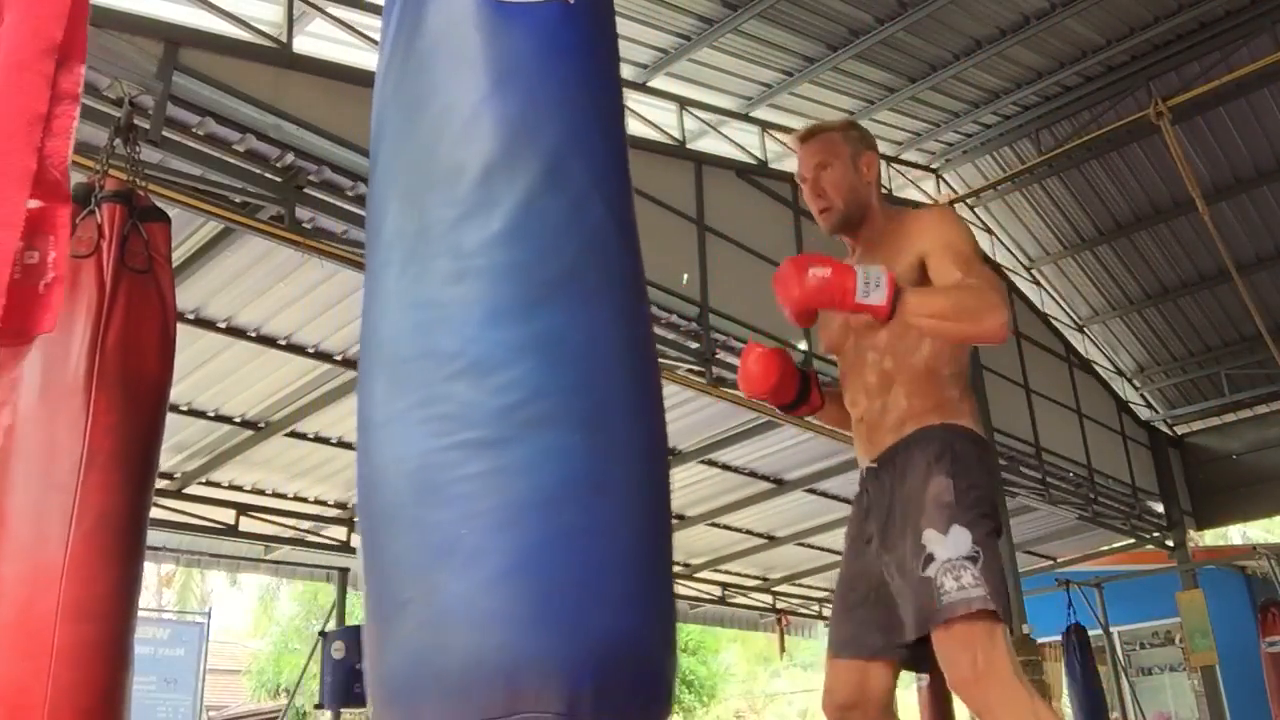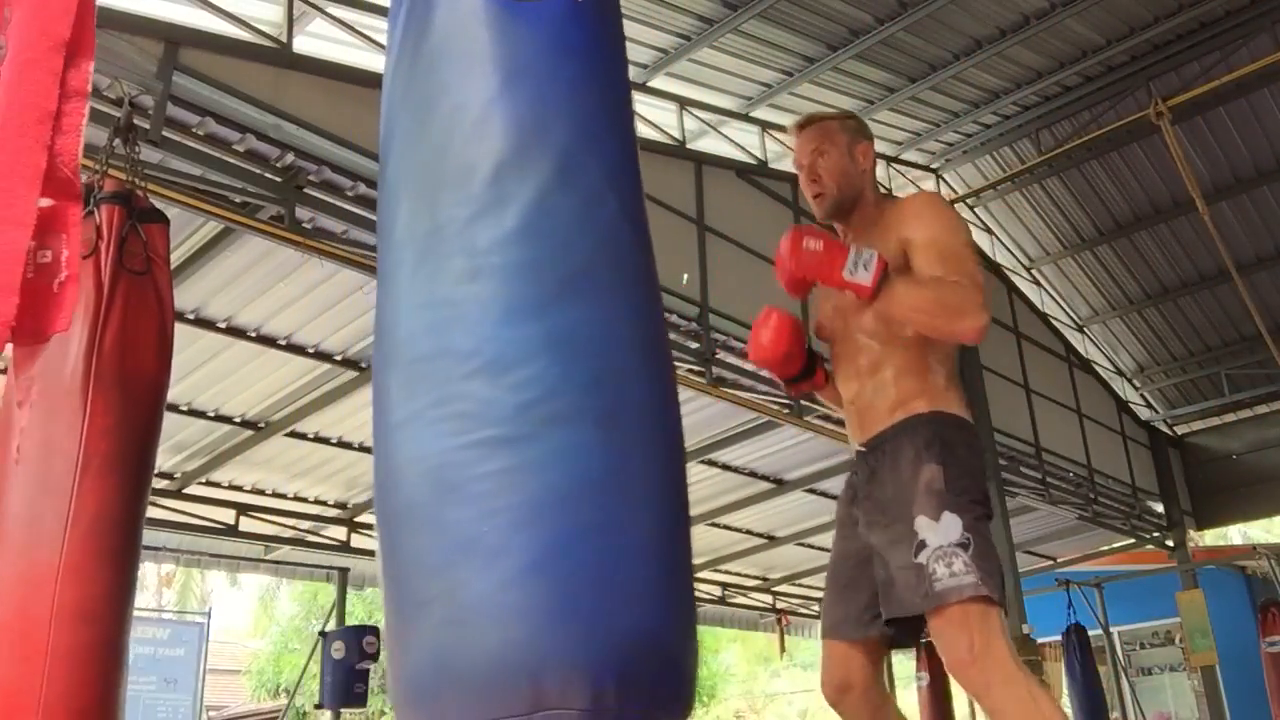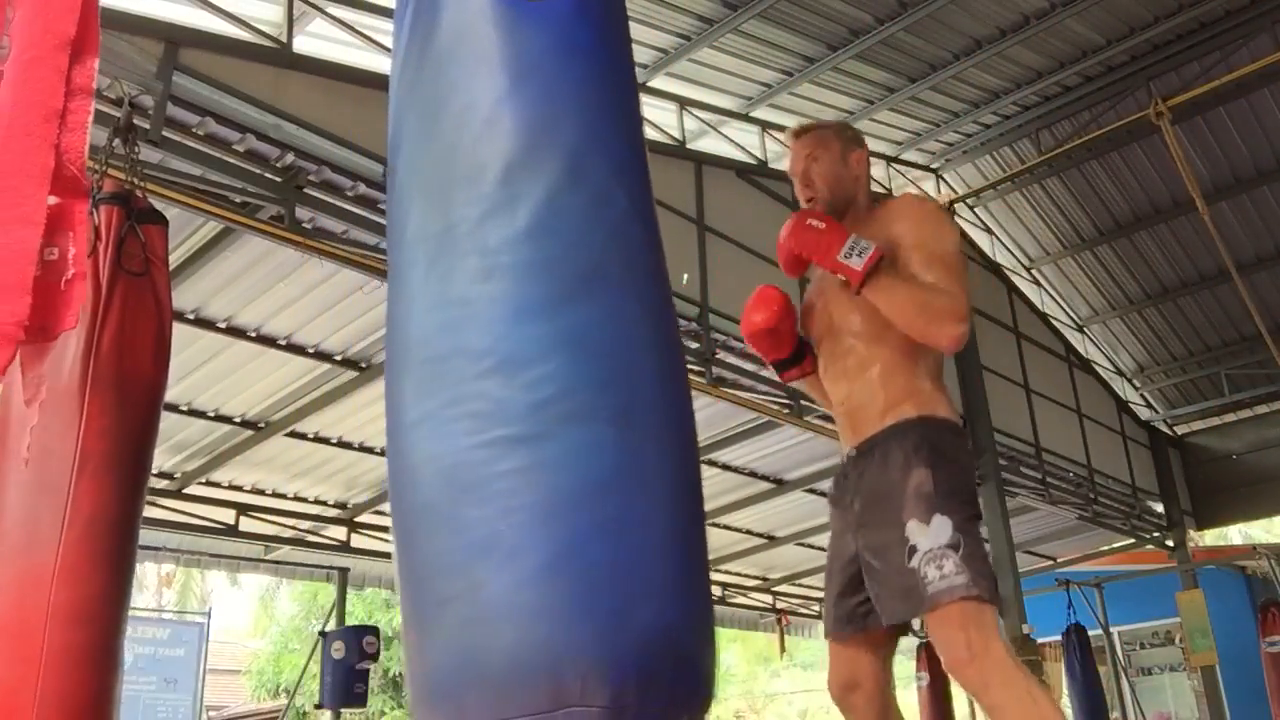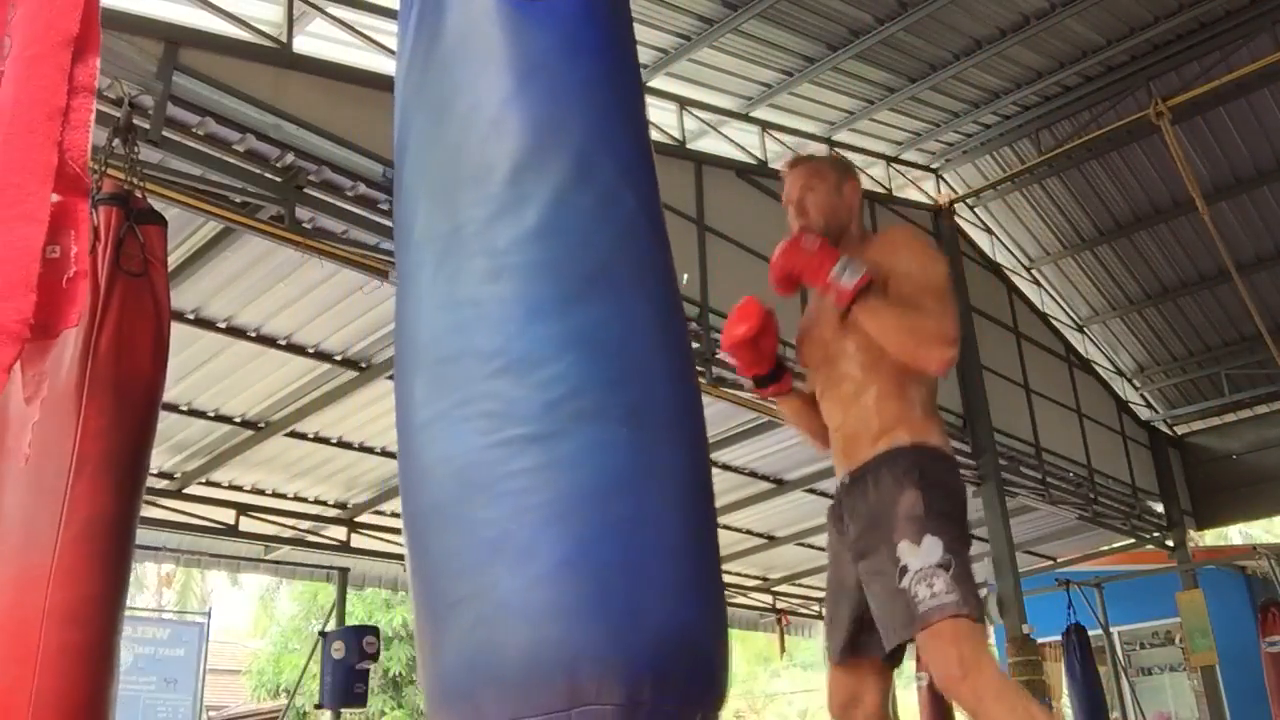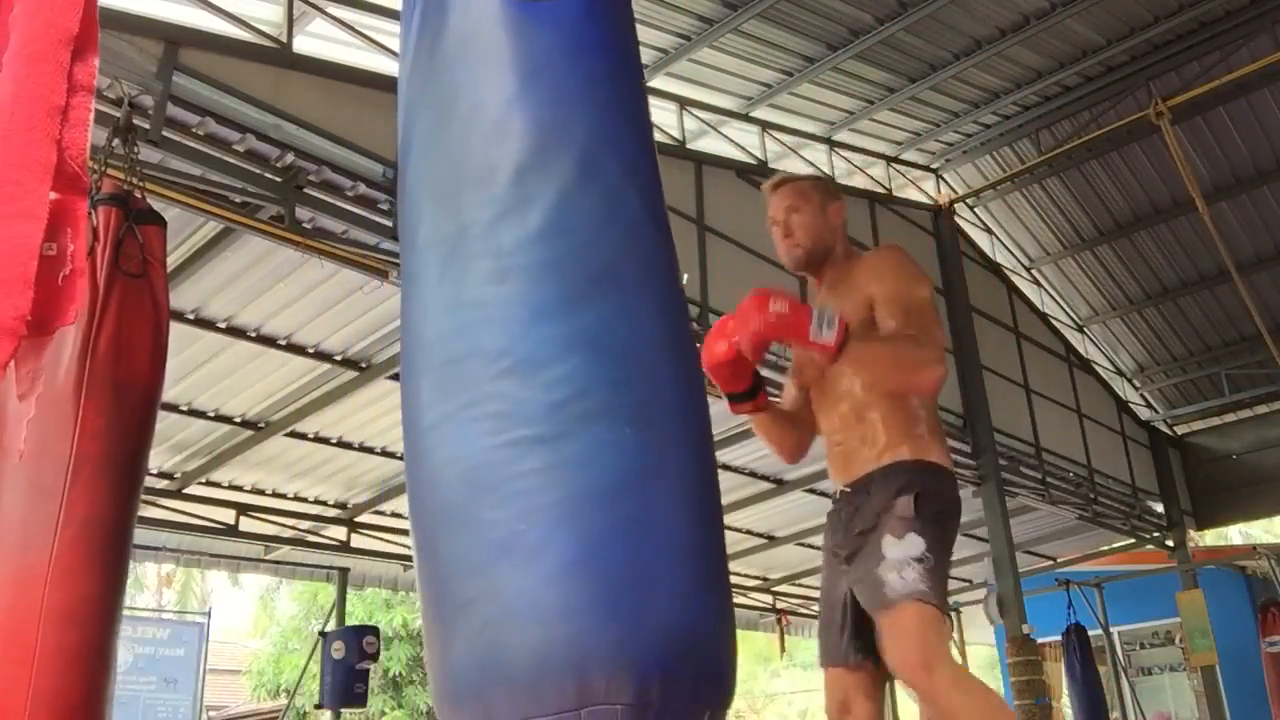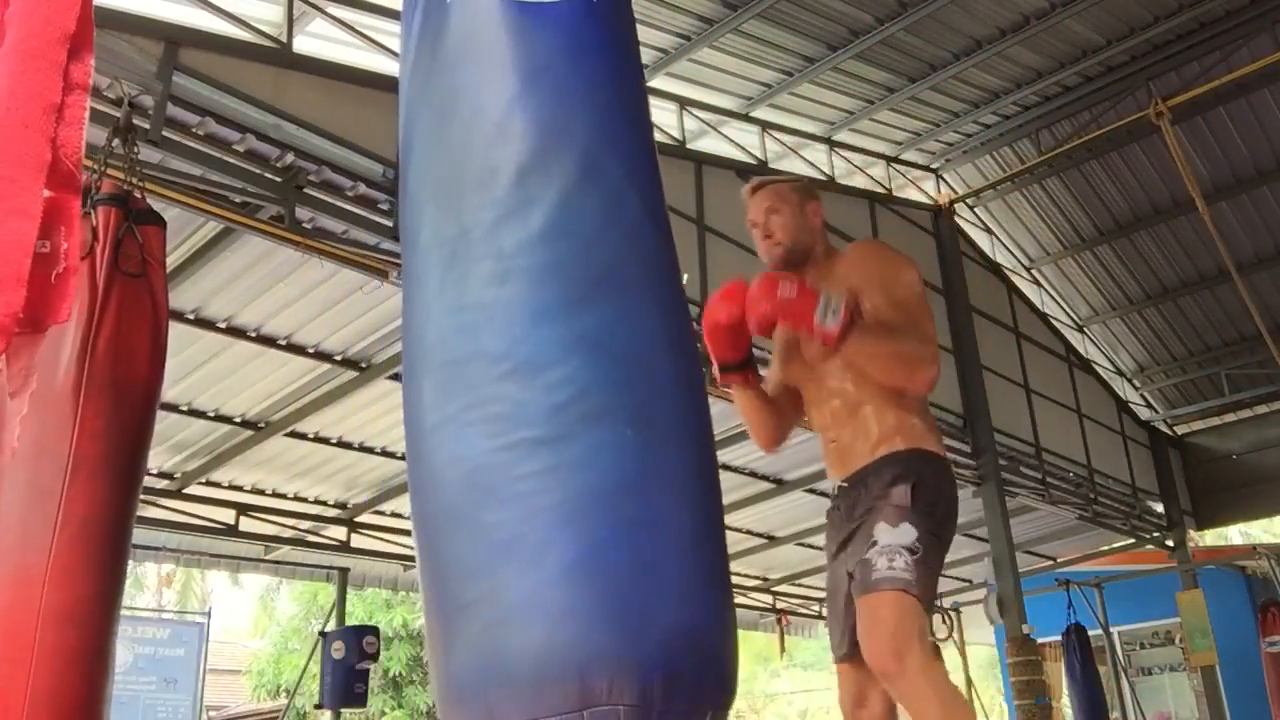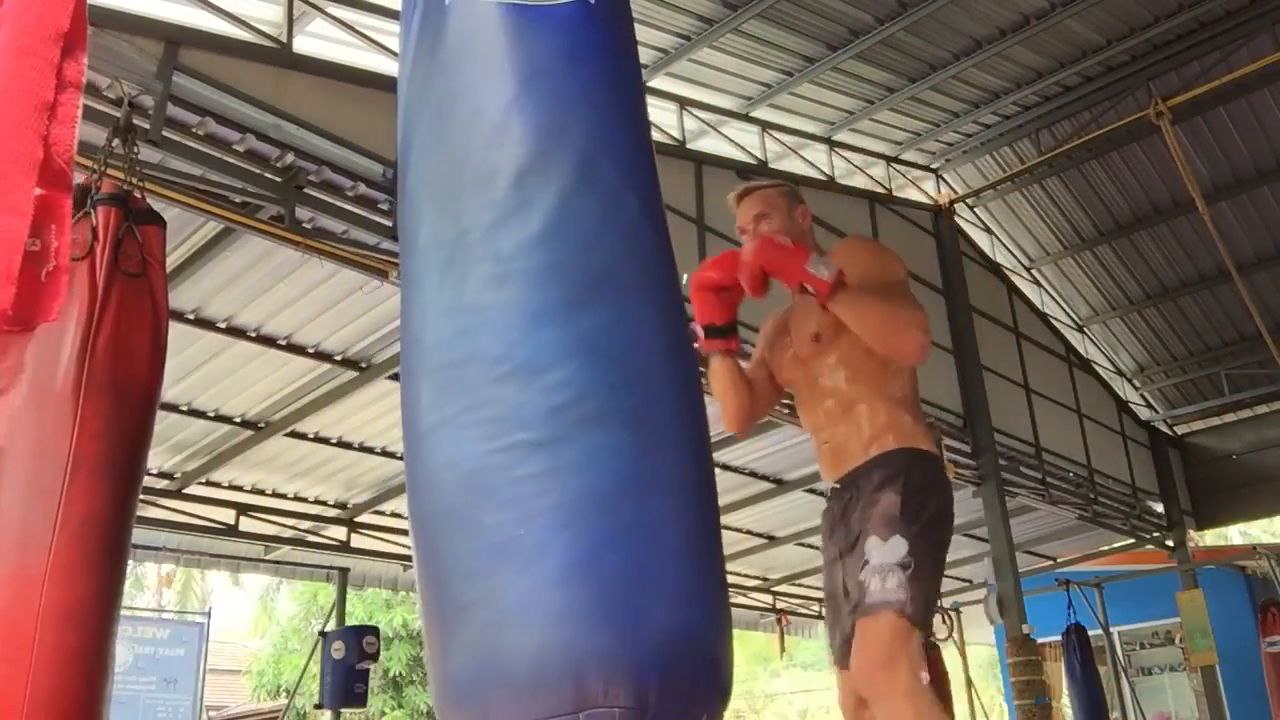
dt=0.1s
person 1, frame 1
left shoulder: (929, 229)
right shoulder: (831, 291)
left elbow: (991, 316)
left wrist: (863, 290)
right wrist: (801, 395)
left hip: (939, 463)
right hip: (878, 491)
left knee: (977, 671)
person 1, frame 2
left shoulder: (919, 216)
right shoulder: (829, 280)
left elbow: (969, 318)
left wrist: (854, 269)
right wrist: (801, 369)
left hip: (926, 450)
right hip: (870, 472)
left knee: (973, 652)
person 1, frame 3
left shoulder: (908, 219)
right shoulder: (822, 283)
left elbow: (949, 325)
left wrist: (849, 257)
right wrist: (790, 354)
left hip: (915, 452)
right hip: (858, 475)
left knee: (970, 651)
person 1, frame 4
left shoulder: (900, 248)
right shoulder: (820, 308)
left elbow: (936, 350)
left wrist: (840, 278)
right wrist: (765, 369)
left hip: (915, 482)
right hip: (855, 504)
left knee: (962, 671)
person 1, frame 5
left shoulder: (885, 269)
right shoulder: (805, 325)
left elbow: (926, 371)
right elbow: (791, 445)
left wrist: (814, 329)
right wrist: (743, 389)
left hip: (907, 491)
right hip: (850, 512)
left knee: (917, 656)
person 1, frame 6
left shoulder: (869, 265)
right shoulder: (790, 331)
left elbow: (920, 372)
right elbow: (769, 433)
left wrist: (823, 317)
right wrist: (732, 359)
left hip: (907, 480)
right hip: (852, 504)
left knee: (890, 646)
person 1, frame 7
left shoulder: (857, 257)
right shoulder: (778, 331)
left elbow: (912, 342)
right elbow: (739, 417)
left wrist: (812, 275)
right wrist: (717, 326)
left hip: (896, 480)
right hip: (845, 504)
left knee: (884, 666)
